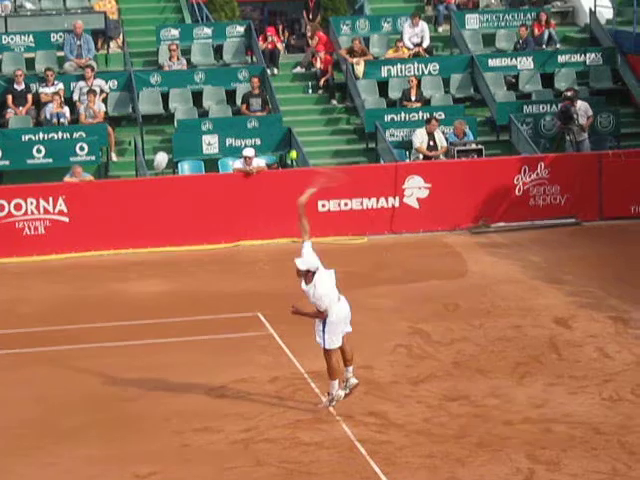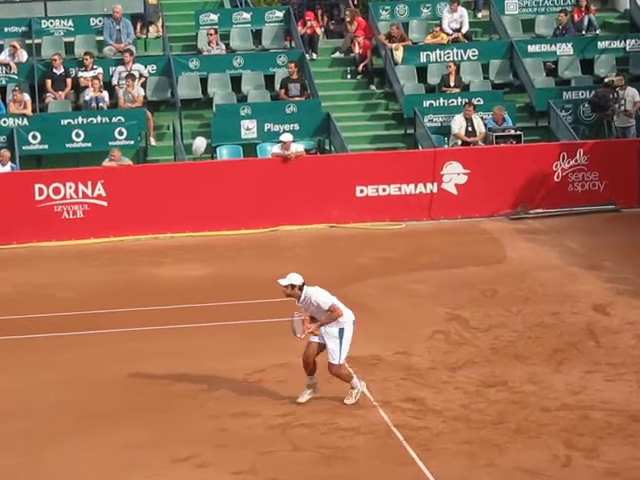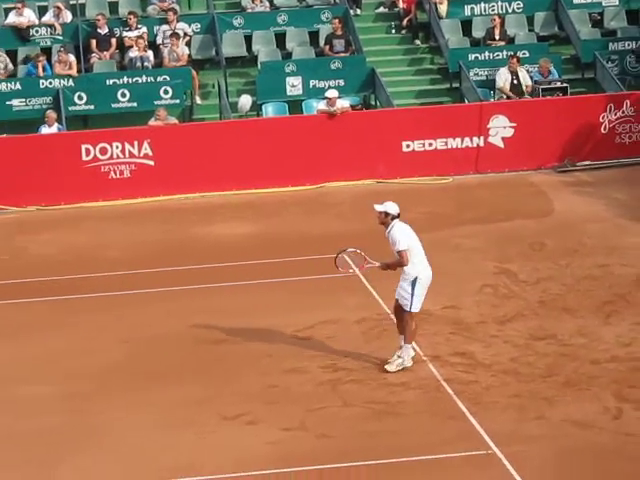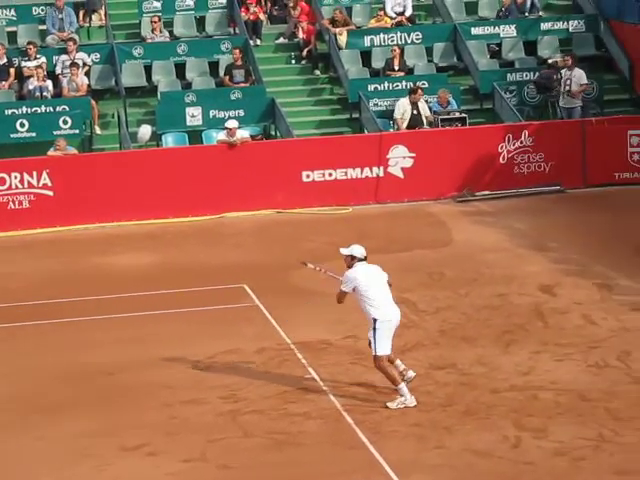
dt=0.5s
person 1, frame 1
left shoulder: (316, 292)
right shoulder: (310, 259)
left elbow: (323, 314)
right elbow: (305, 233)
left wrist: (300, 312)
right wrist: (301, 210)
left hip: (332, 319)
right hip: (341, 307)
left knee: (331, 355)
right knee: (344, 344)
left ankle: (334, 393)
right ankle: (349, 378)
person 1, frame 2
left shoulder: (315, 295)
right shoulder: (300, 298)
left elbow: (339, 312)
left wrist: (318, 324)
right wrist: (312, 326)
left hip: (340, 326)
right hip: (325, 326)
left knee: (335, 369)
right knee: (307, 357)
left ankle: (356, 387)
right ankle: (311, 386)
person 1, frame 3
left shoulder: (397, 232)
right shoulder: (395, 229)
left elbow: (404, 261)
left wrist: (385, 265)
right wrist: (391, 264)
left hip: (417, 277)
right hip: (411, 276)
left knee: (408, 317)
right knee: (398, 312)
left ankle: (405, 358)
right ankle: (405, 350)
person 1, frame 4
left shoulder: (351, 275)
right shoulder: (375, 269)
left elbow: (340, 300)
right elbow: (389, 283)
left wrist: (342, 286)
left hip: (382, 319)
right hip: (393, 314)
left knee: (380, 361)
right knee: (374, 346)
left ankle: (407, 396)
right ankle: (405, 373)
